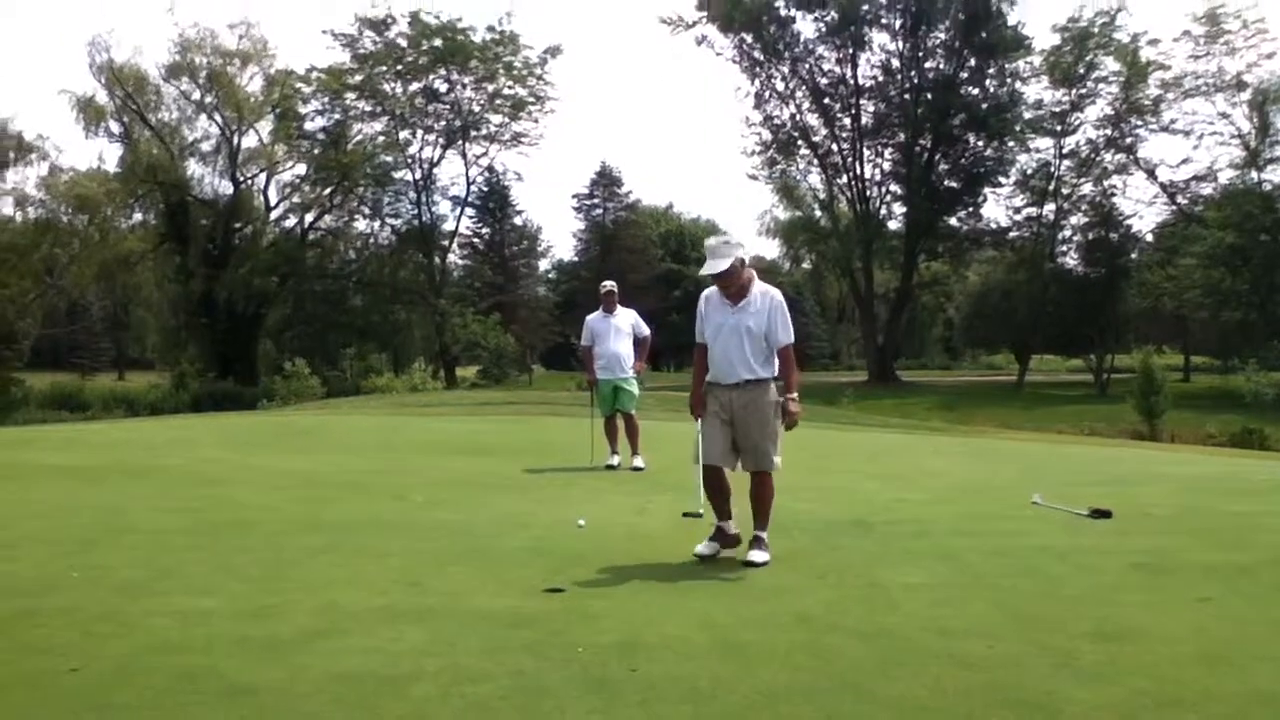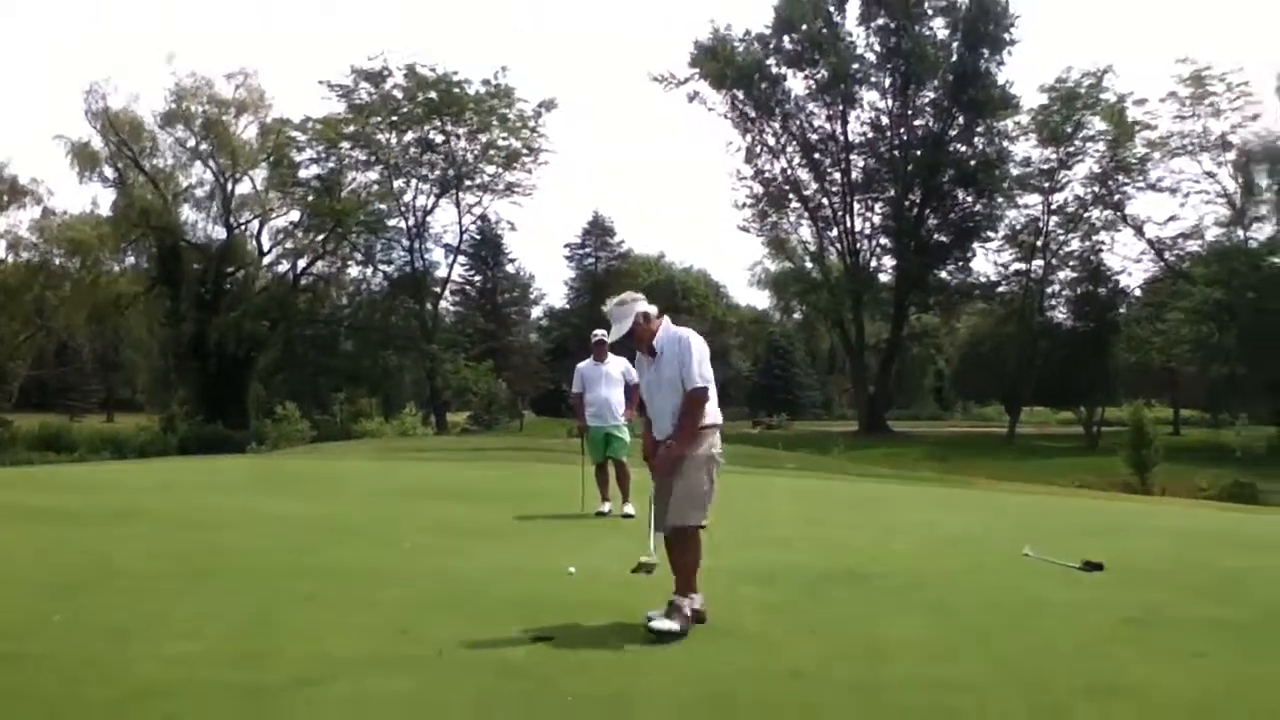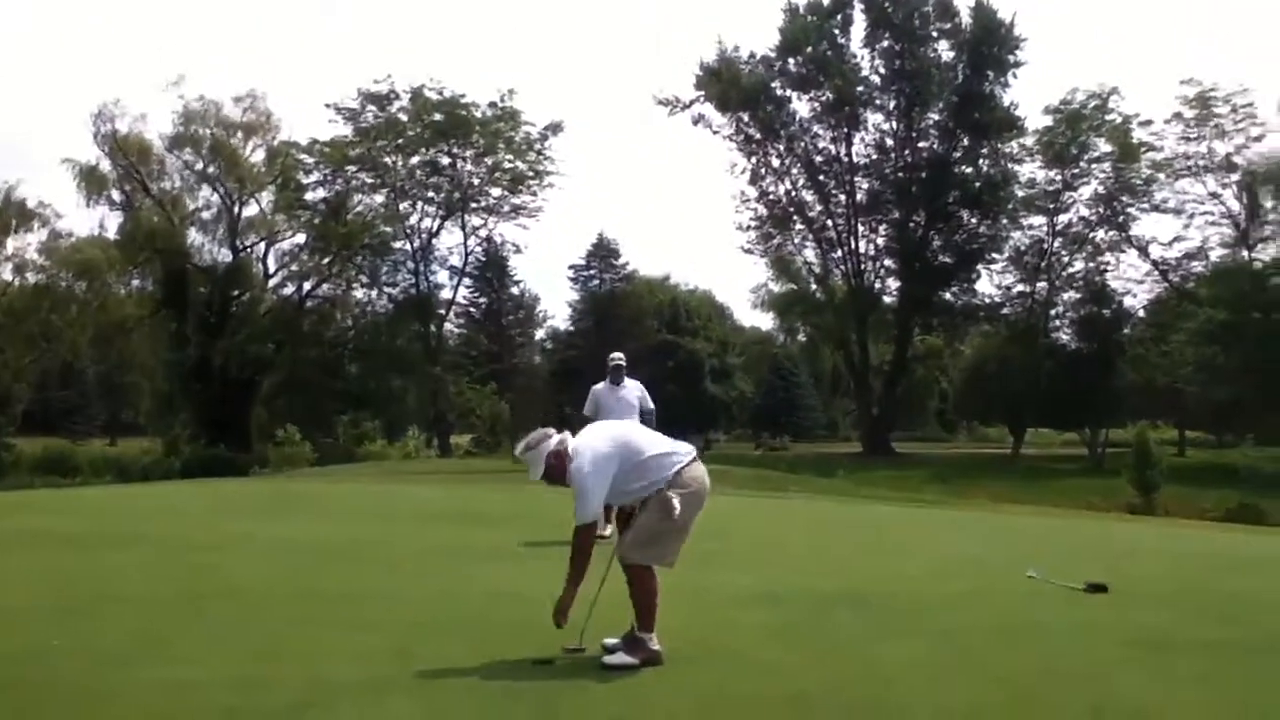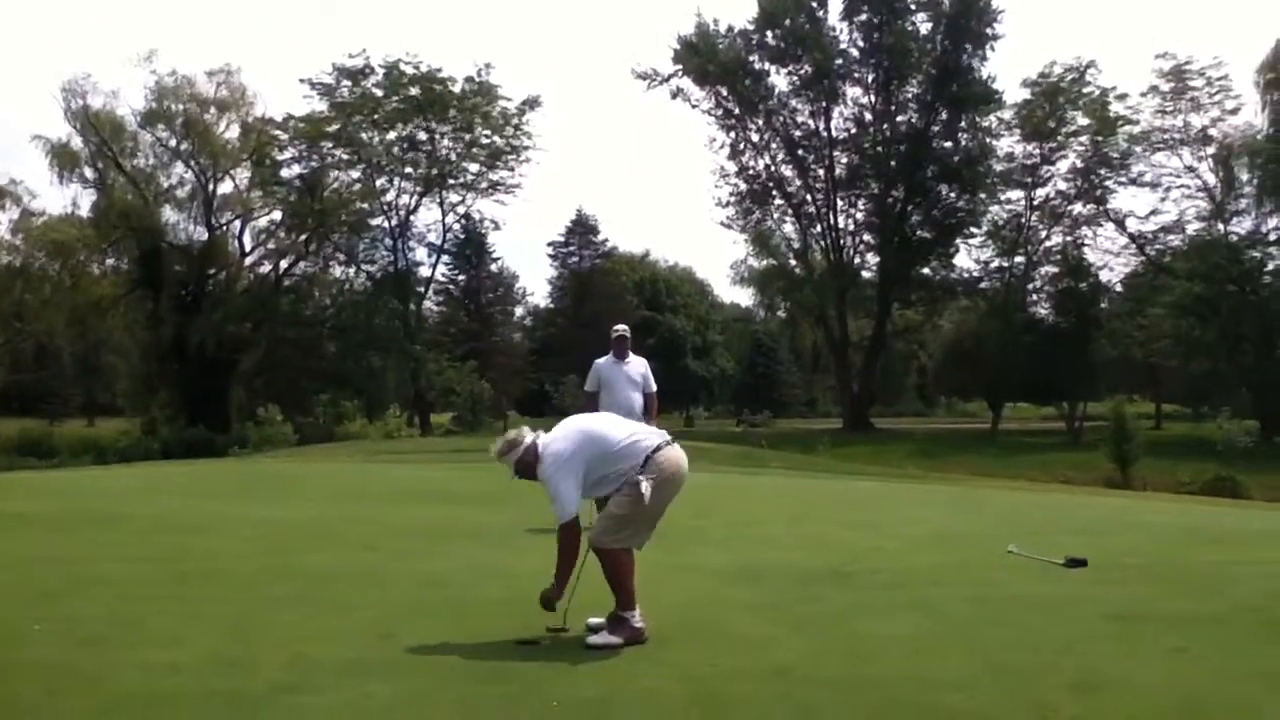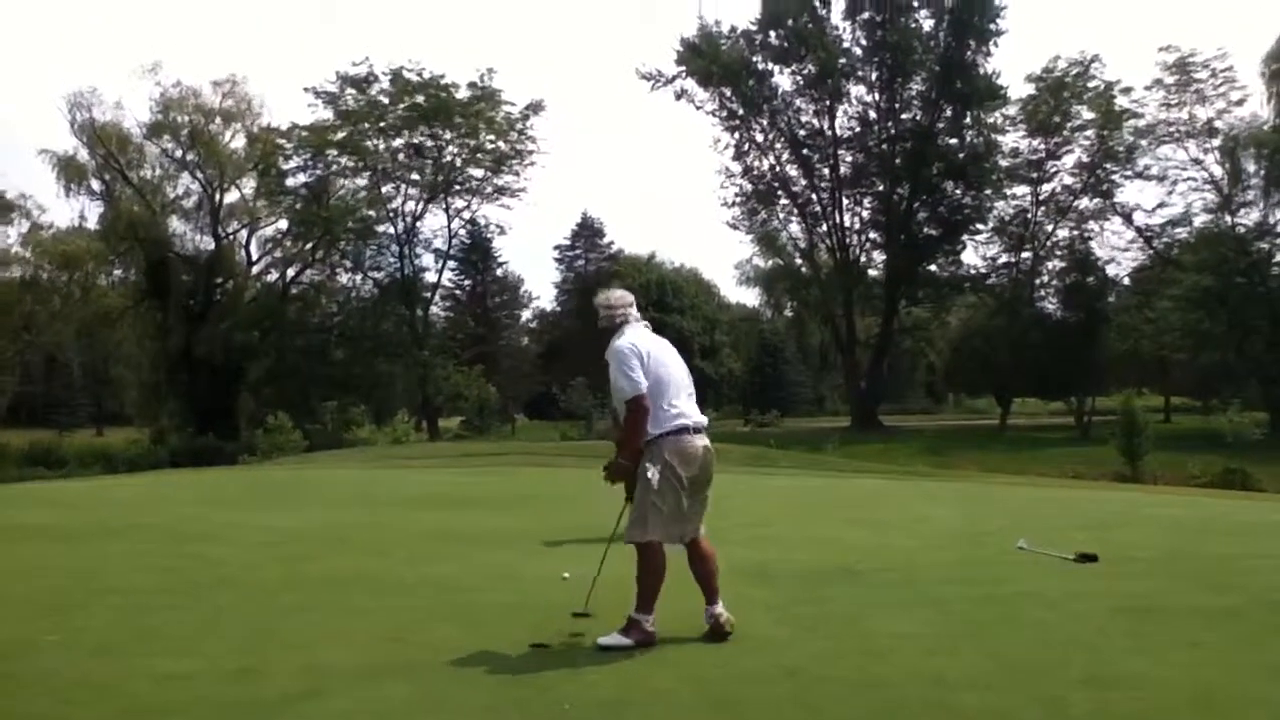
dt=0.7s
person 1, frame 1
left shoulder: (769, 298)
right shoulder: (707, 299)
left elbow: (785, 350)
left wrist: (791, 396)
right wrist: (697, 389)
left hip: (756, 393)
right hip: (717, 394)
left knee: (761, 469)
right knee: (711, 466)
left ankle: (760, 538)
right ankle: (725, 529)
person 1, frame 2
left shoulder: (685, 341)
right shoulder: (643, 356)
left elbow: (698, 397)
left wrist: (674, 446)
right wrist: (649, 441)
left hip: (695, 442)
right hip: (665, 448)
left knee: (684, 523)
right knee: (670, 527)
left ankle: (683, 604)
right ankle: (687, 603)
person 1, frame 3
left shoulder: (584, 466)
right shoulder: (585, 441)
left elbow: (584, 534)
left wrist: (569, 591)
right wrist: (627, 515)
left hip: (684, 482)
right hip: (685, 476)
left knee: (635, 557)
right knee: (635, 554)
left ankle: (647, 643)
right ankle: (641, 633)
person 1, frame 4
left shoulder: (553, 466)
right shoulder: (560, 435)
left elbow: (569, 531)
right elbow: (615, 424)
left wrist: (557, 588)
left hip: (658, 467)
right hip: (669, 455)
left knee: (605, 541)
right knee: (615, 537)
left ankle: (630, 622)
right ankle: (625, 613)
person 1, frame 5
left shoulder: (623, 348)
right shoulder: (659, 342)
left elbow: (638, 407)
left wrist: (622, 459)
right wrist: (634, 455)
left hip: (669, 447)
right hip: (698, 442)
left knee: (648, 537)
right knee: (693, 535)
left ankle: (642, 624)
right ankle: (716, 614)
